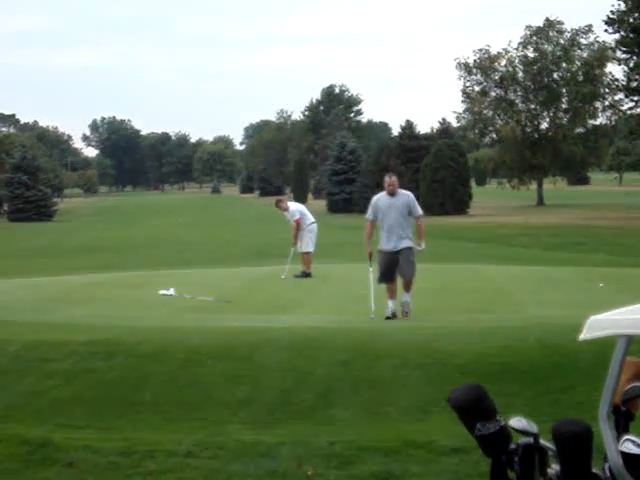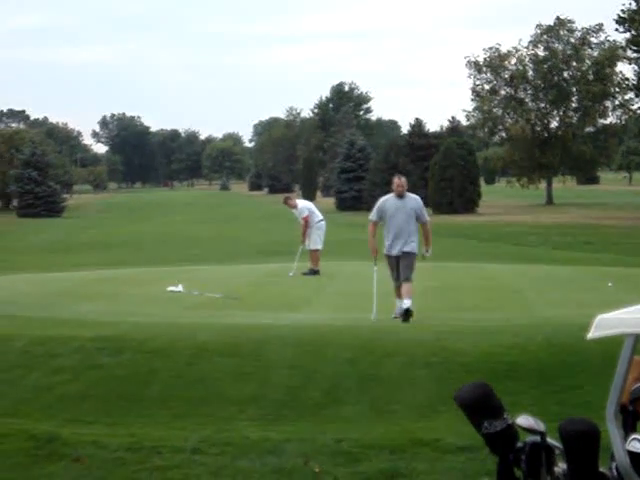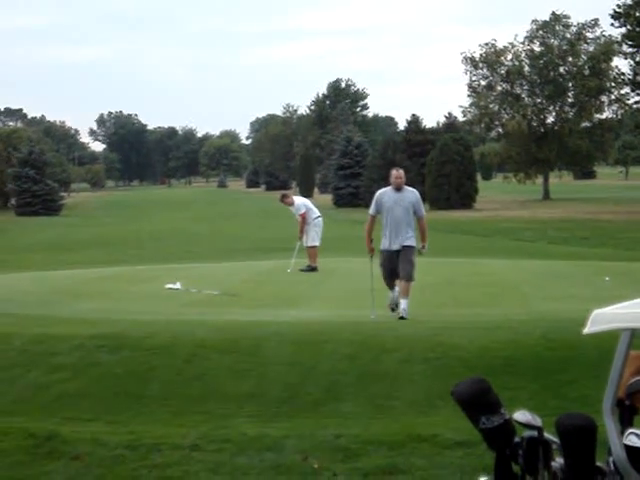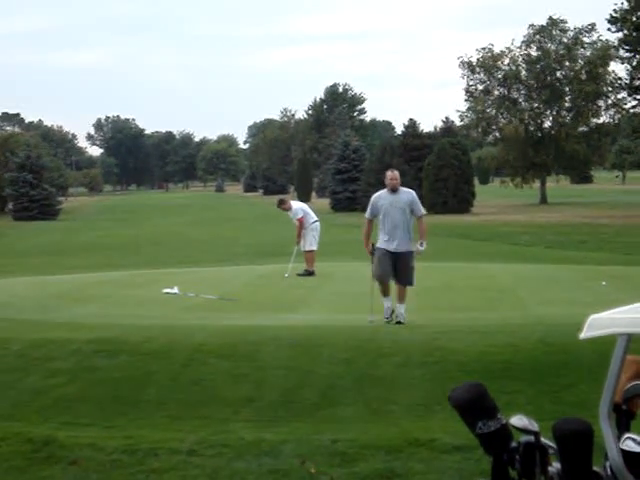
dt=0.2s
person 1, frame 1
left shoulder: (408, 197)
right shoulder: (376, 200)
left elbow: (418, 218)
right elbow: (370, 223)
left wrist: (420, 240)
right wrist: (368, 245)
left hip: (405, 244)
right hip: (386, 247)
left knee: (408, 275)
right knee: (389, 279)
left ankle: (406, 299)
right ankle: (392, 308)
person 1, frame 2
left shoulder: (415, 201)
right shoulder: (383, 202)
left elbow: (425, 224)
right elbow: (373, 223)
left wrist: (428, 246)
right wrist: (372, 244)
left hip: (409, 247)
right hip: (391, 248)
left knee: (406, 278)
right knee: (398, 280)
left ankle: (407, 307)
right ankle: (399, 306)
person 1, frame 3
left shoulder: (413, 194)
right shoulder: (381, 194)
left elbow: (421, 219)
right elbow: (372, 218)
left wrist: (424, 241)
right wrist: (368, 240)
left hip: (407, 242)
right hip: (387, 244)
left knee: (405, 275)
right knee: (389, 277)
left ankle: (403, 308)
right ankle: (394, 293)
person 1, frame 4
left shoulder: (410, 195)
right shoulder: (377, 198)
left elbow: (420, 218)
right elbow: (369, 221)
left wrist: (422, 240)
right wrist: (367, 243)
left hip: (405, 246)
right hip: (384, 245)
left knee: (402, 281)
right knee: (381, 276)
left ankle: (400, 312)
right ankle: (387, 305)
